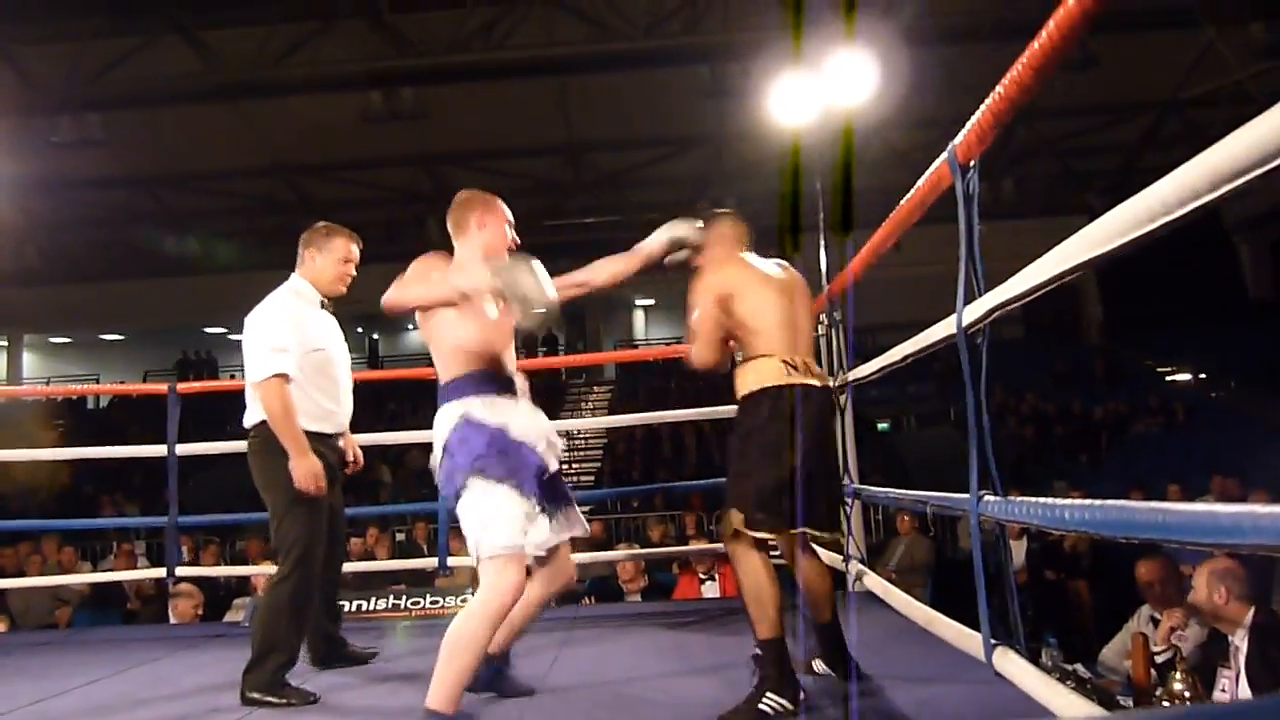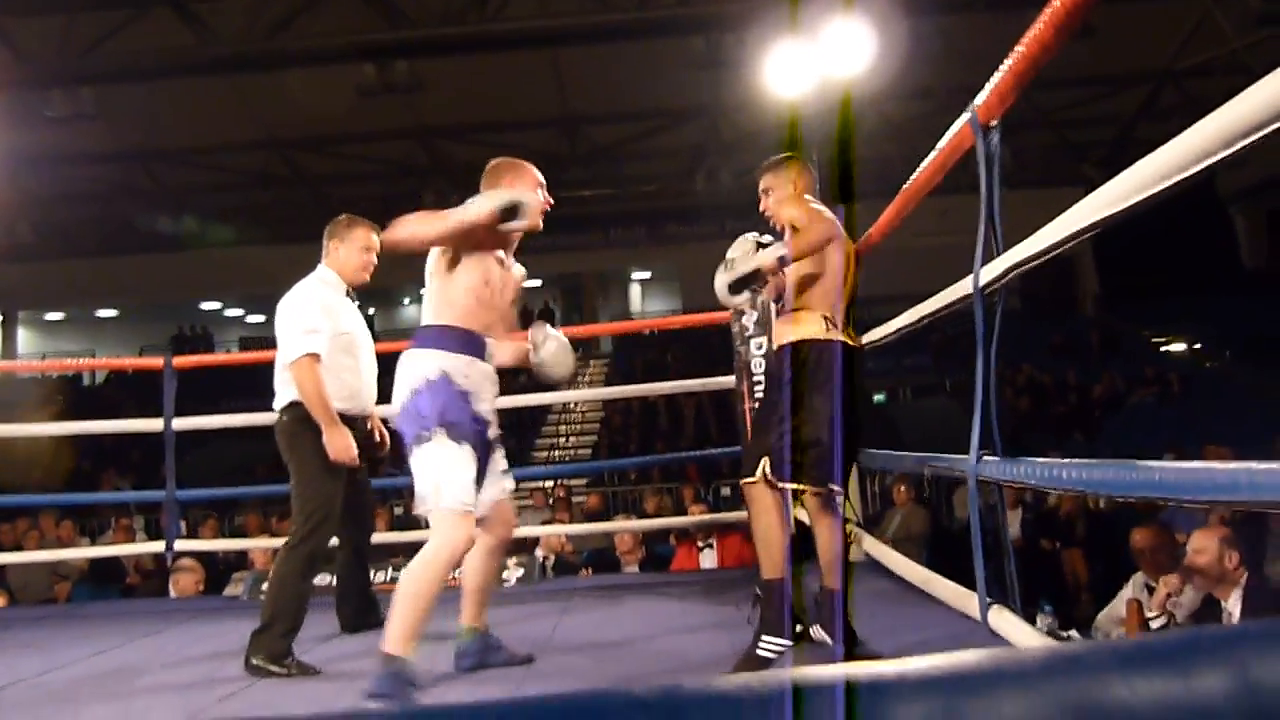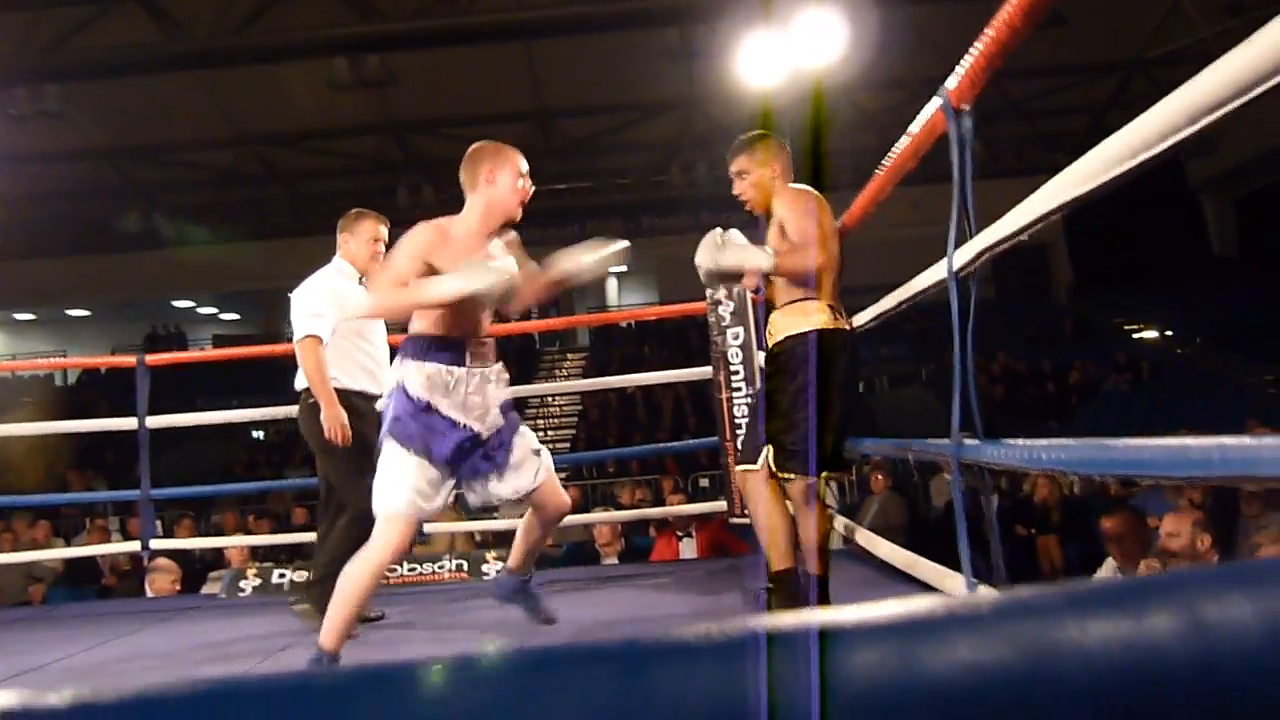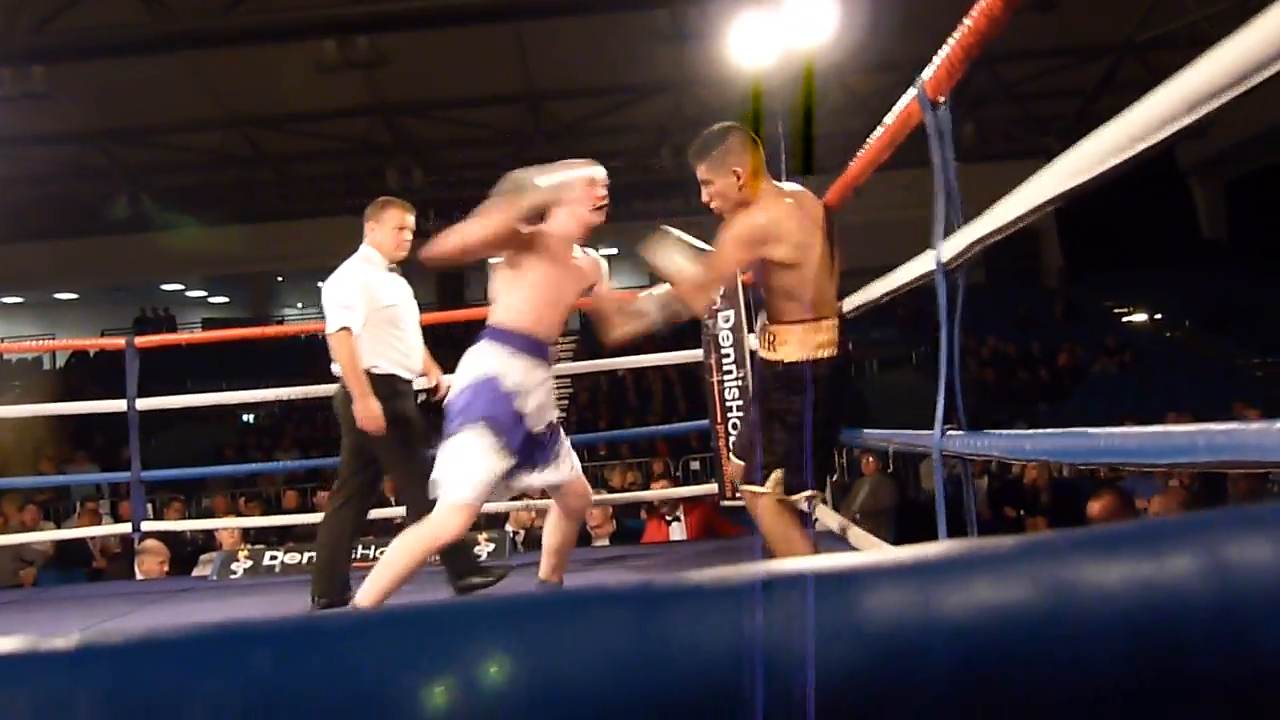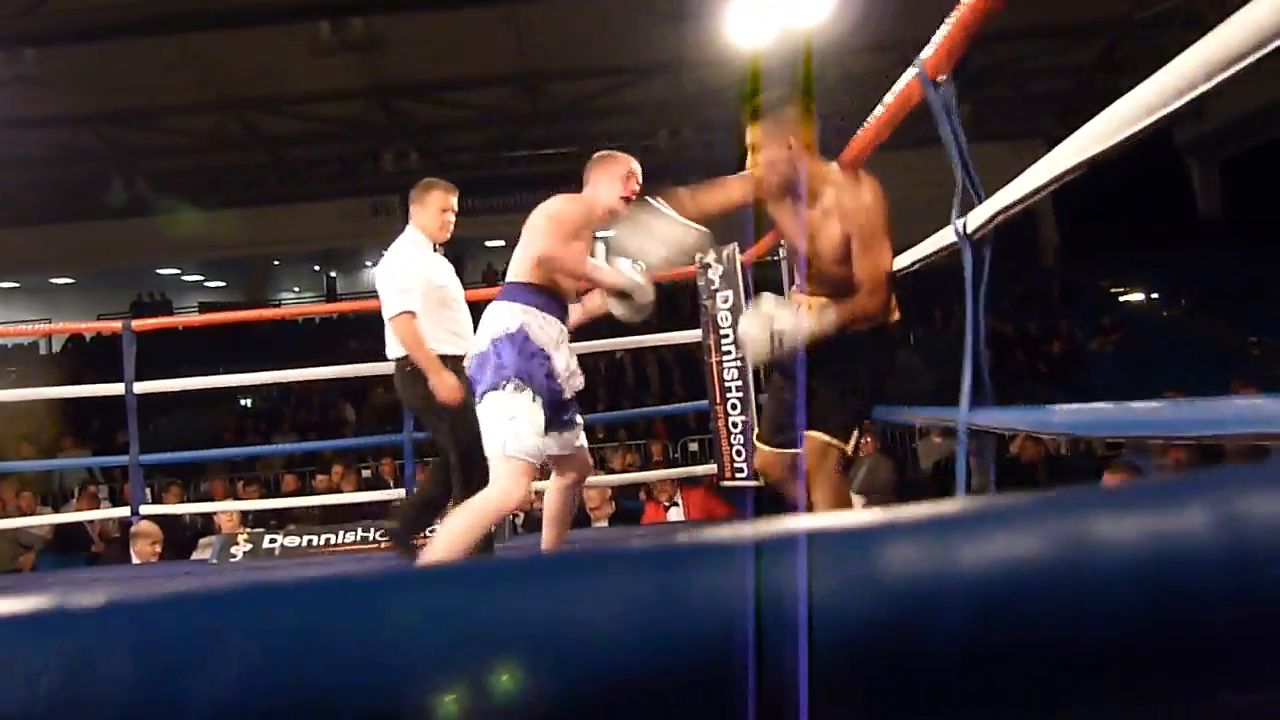
dt=0.3s
person 1, frame 1
left shoulder: (497, 285)
right shoulder: (434, 269)
left elbow: (583, 281)
right elbow: (395, 298)
left wrist: (650, 246)
right wrist: (480, 282)
left hip: (520, 430)
right hip: (474, 428)
left knee: (558, 565)
right knee: (503, 583)
left ankle: (489, 662)
person 1, frame 2
left shoulder: (509, 271)
right shoulder: (466, 233)
right elbow: (399, 234)
left wrist: (533, 351)
right wrist: (484, 210)
left hip: (470, 390)
right hip: (437, 379)
left knee: (500, 524)
right knee: (454, 532)
left ankle: (475, 640)
right ankle: (391, 674)
person 1, frame 3
left shoulder: (501, 244)
right shoulder: (429, 237)
left elbow: (520, 298)
right elbow: (380, 302)
left wrist: (569, 270)
right wrist: (458, 284)
left hip: (481, 393)
right hip: (427, 394)
left knee: (554, 503)
right knee: (393, 540)
left ankle: (516, 576)
right ankle: (323, 660)
person 1, frame 4
left shoulder: (589, 267)
right shoulder: (526, 239)
right elbow: (441, 251)
right wrist: (518, 202)
left hip: (532, 390)
right hip: (497, 381)
left knee: (577, 498)
right knee: (452, 521)
left ankle: (550, 589)
person 1, frame 5
left shoulder: (580, 234)
right shoulder: (569, 208)
right elbow: (545, 248)
left wrist: (601, 294)
right wrist: (610, 277)
left hip: (537, 351)
right hip: (515, 340)
left knee: (574, 465)
right knee: (512, 488)
person 2, frame 1
left shoulder: (717, 278)
right shoulder: (785, 273)
left elbow: (703, 358)
left wrist: (717, 347)
left hip: (770, 398)
right hip: (814, 397)
left knee: (744, 538)
right knee: (792, 536)
right ankle: (834, 652)
person 2, frame 2
left shoulder: (806, 210)
right shoulder: (831, 235)
left elbow: (815, 238)
left wrist: (765, 259)
right wrist: (766, 269)
left hip: (806, 350)
right hip: (837, 356)
left knee: (762, 481)
right knee: (819, 491)
left ankle: (775, 623)
right ankle: (833, 622)
person 2, frame 3
left shoulder: (795, 199)
right shoulder: (804, 209)
left elbow: (817, 260)
left wrist: (753, 258)
right wrist: (738, 255)
left hip: (806, 343)
right hip: (823, 342)
left knee: (755, 474)
right knee: (803, 480)
left ankle: (789, 604)
right ankle: (816, 606)
person 2, frame 4
left shoulder: (759, 221)
right shoulder: (797, 201)
left elbow: (698, 297)
left hip: (799, 361)
right hip: (790, 357)
left knee: (763, 493)
right knee: (742, 472)
person 2, frame 5
left shoulder: (858, 197)
right shoulder: (761, 186)
left elbow: (874, 301)
right elbow: (696, 202)
left wrist: (816, 321)
left hip: (859, 337)
right hip: (800, 337)
left knee: (818, 454)
right knee: (768, 462)
person 3, frame 1
left shoulder: (321, 316)
right shoulder: (280, 311)
right elbow: (271, 385)
left wrist: (343, 436)
right wrist: (300, 455)
left hip: (319, 448)
right hip: (287, 450)
left knee: (328, 551)
right knee: (299, 559)
left ankle: (327, 645)
right ankle: (263, 679)
person 3, frame 2
left shoulder: (343, 303)
right shoulder: (310, 298)
right elbow: (303, 366)
left wrist: (370, 418)
right wrist: (332, 428)
left hip: (343, 427)
right hip: (313, 428)
left knee: (357, 521)
right knee: (312, 531)
left ankle: (358, 611)
right ankle: (268, 647)
person 3, frame 3
left shoulder: (359, 293)
right shoulder: (324, 286)
right elbow: (308, 345)
right wrist: (330, 407)
left hip: (356, 408)
right hip: (337, 408)
left knee: (343, 506)
right knee: (365, 503)
left ankle: (332, 601)
right ankle: (317, 594)
person 3, frame 4
left shoulder: (394, 281)
right shoulder: (353, 276)
left elbow: (406, 341)
right elbow: (340, 336)
left wrist: (437, 375)
right wrist: (363, 397)
left hip: (387, 393)
right hip: (378, 393)
left knee: (353, 492)
right knee: (419, 483)
left ankle: (329, 590)
right ankle: (462, 569)
person 3, frame 5
left shoulder: (436, 261)
right shoulder: (404, 258)
right elbow: (402, 321)
right wrist: (437, 374)
left hip: (447, 374)
right hip: (425, 373)
left knee: (452, 466)
right knee: (472, 462)
left ankle: (404, 535)
right ankle: (476, 553)
